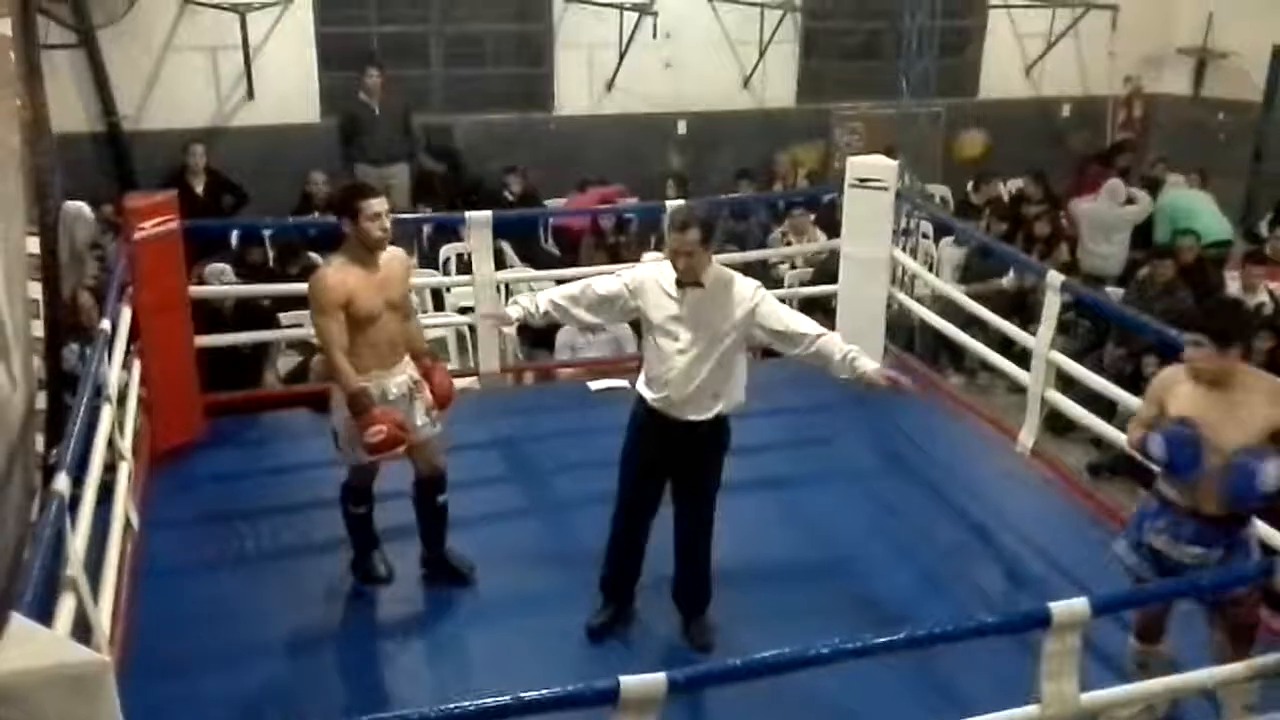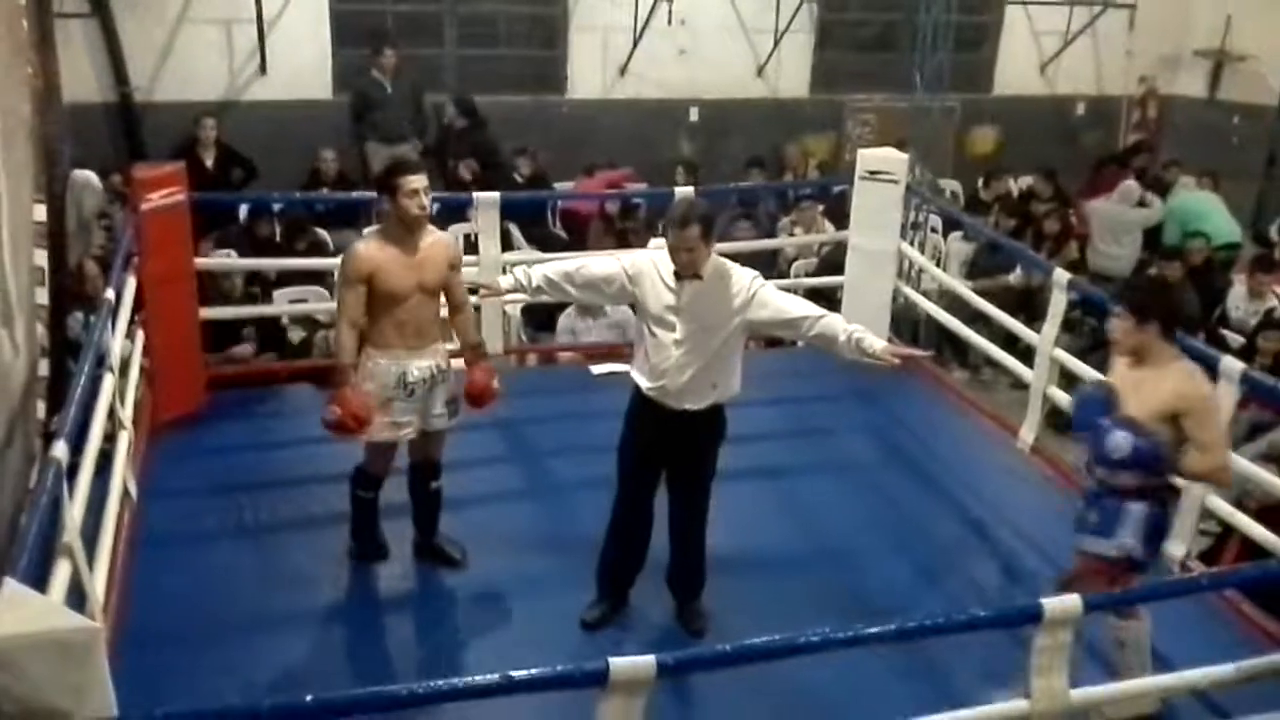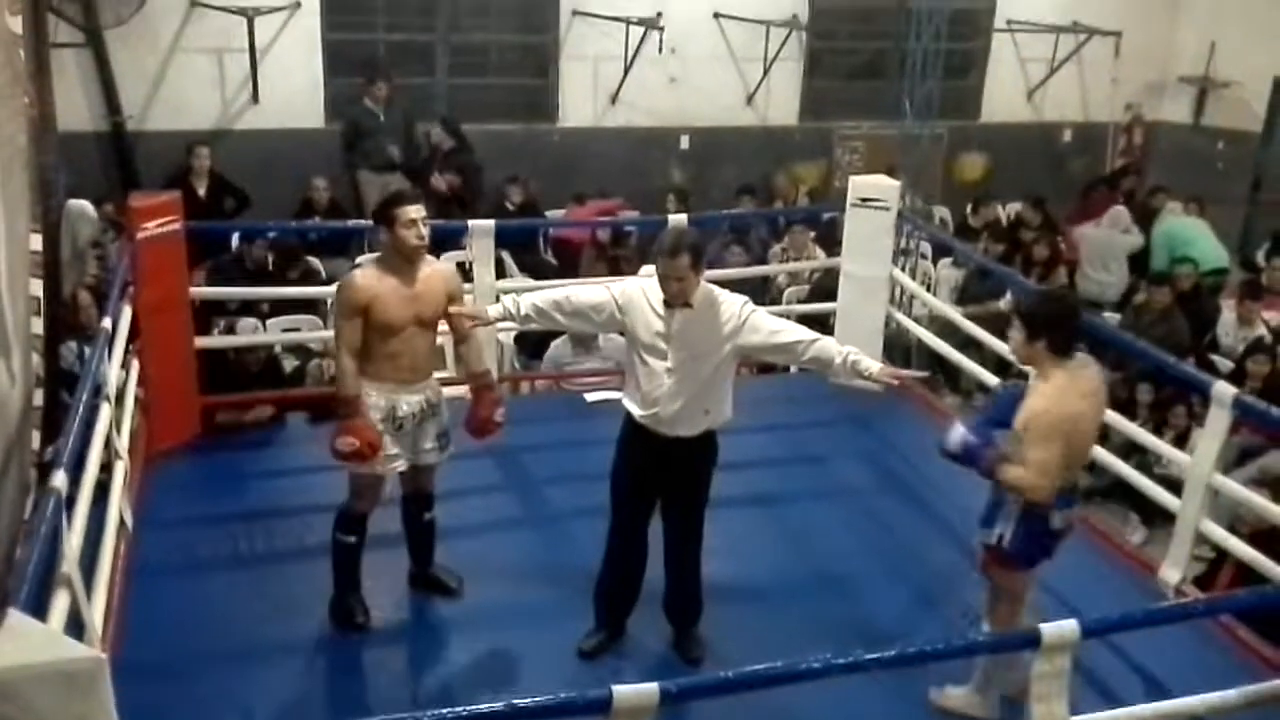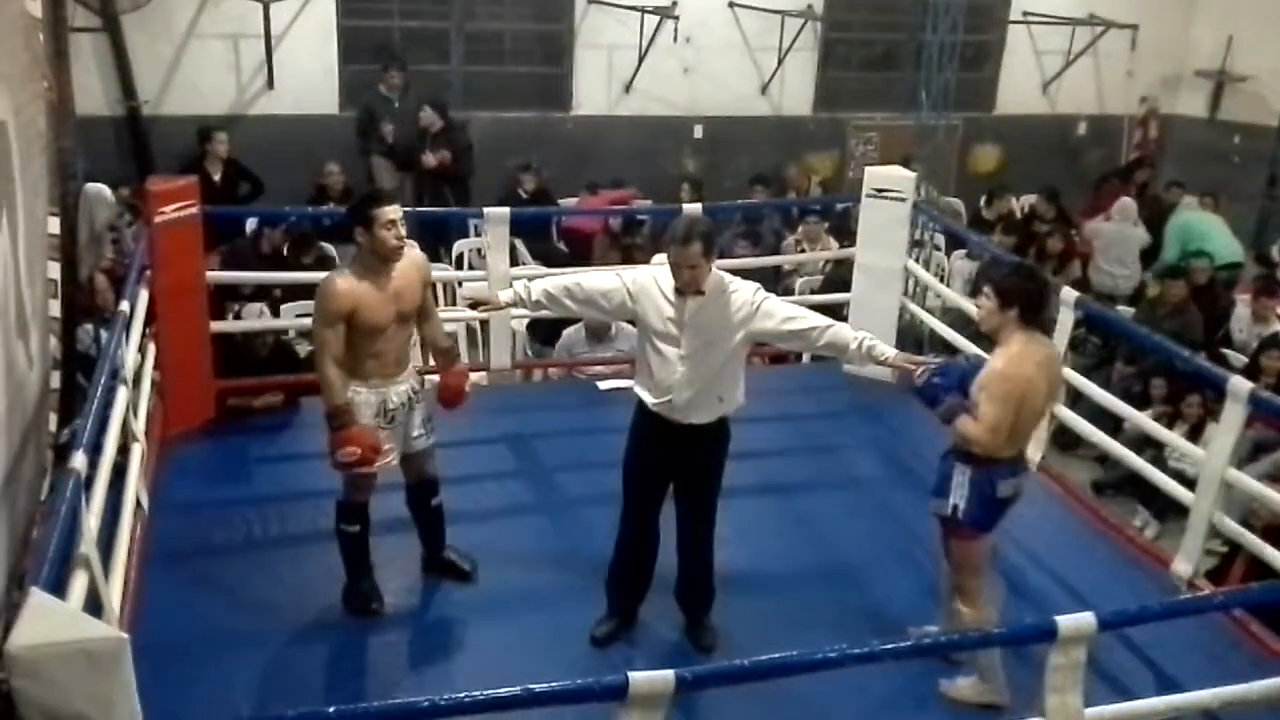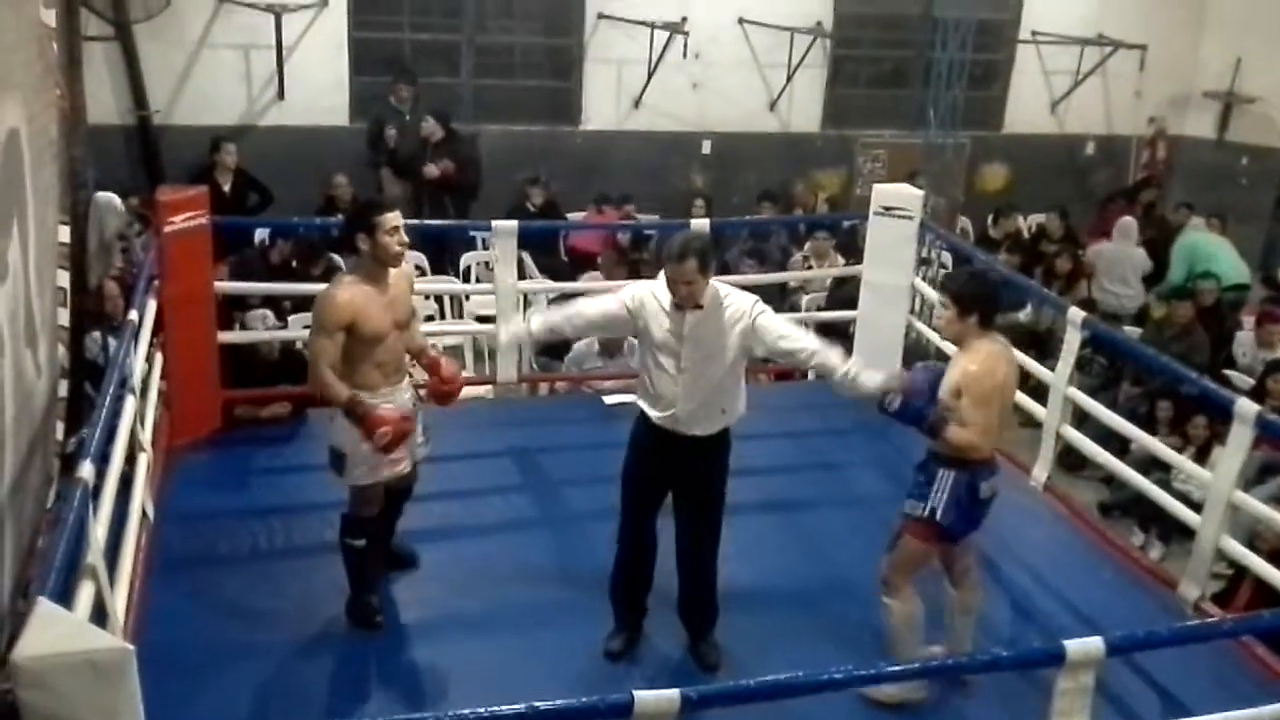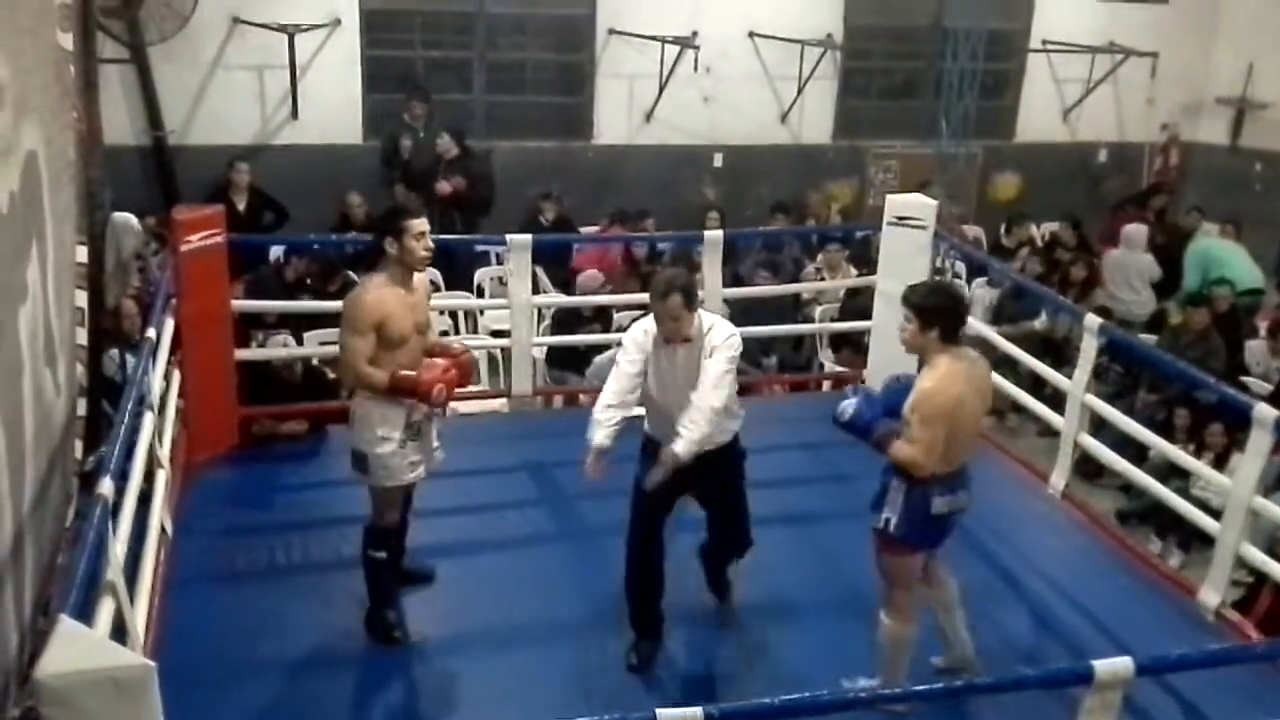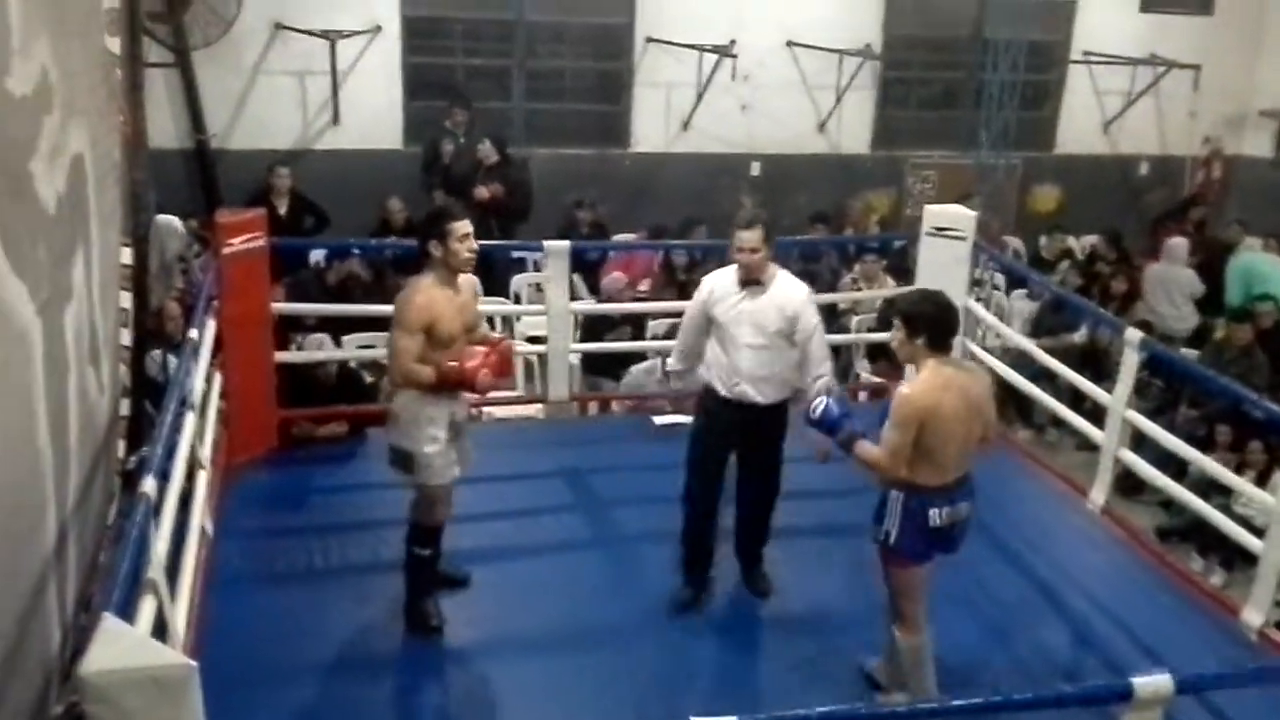
dt=0.4s
person 1, frame 1
left shoulder: (743, 295)
right shoulder: (645, 281)
left elbow: (801, 331)
right elbow: (584, 295)
left wrist: (864, 364)
right wrist: (522, 308)
left hip: (706, 428)
right hip: (651, 419)
left knee: (695, 525)
right knee: (629, 515)
left ankle: (693, 612)
right ankle: (616, 602)
person 1, frame 2
left shoulder: (743, 286)
right shoulder: (640, 268)
left elbow: (803, 316)
right elbow: (578, 274)
left wrist: (871, 344)
right wrist: (509, 281)
left hip: (702, 418)
right hip: (647, 408)
left knee: (690, 513)
right knee: (629, 506)
left ankle: (688, 598)
right ankle: (611, 592)
person 1, frame 3
left shoulder: (733, 313)
right shoulder: (631, 296)
left elbow: (797, 340)
right elbow: (567, 302)
left wrist: (867, 366)
right wrist: (498, 310)
left hip: (694, 445)
right hip: (639, 437)
left knee: (685, 540)
right knee: (625, 534)
left ankle: (685, 626)
right ankle: (609, 621)
person 1, frame 4
left shoulder: (745, 300)
right shoulder: (641, 284)
left elbow: (810, 326)
right elbow: (578, 287)
left wrist: (881, 352)
right wrist: (512, 295)
left hip: (707, 432)
right hip: (652, 423)
left knee: (697, 528)
right knee: (636, 521)
left ankle: (697, 613)
right ankle: (621, 608)
person 1, frame 5
left shoulder: (742, 311)
right shoulder: (643, 299)
left elbow: (800, 345)
right elbow: (579, 315)
left wrist: (862, 378)
right wrist: (519, 332)
left hip: (709, 440)
right hip: (653, 435)
left knee: (702, 541)
right knee: (635, 530)
left ankle: (700, 628)
right ankle: (628, 622)
person 1, frame 6
left shoulder: (723, 337)
right shoulder: (642, 335)
left elbow: (710, 401)
right elbow: (619, 387)
left wrist: (679, 453)
right wrist: (599, 441)
left hip: (716, 451)
right hip: (661, 447)
left knee: (735, 538)
right knee: (642, 540)
left ankle: (714, 563)
right ankle: (647, 632)
person 1, frame 7
left shoulder: (795, 295)
right shoulder: (713, 285)
left elbow: (814, 360)
right elbow: (690, 339)
right wrist: (675, 377)
left hip: (769, 410)
right hip: (718, 403)
left knee: (759, 493)
right knee: (699, 491)
left ankle: (751, 562)
right ankle: (694, 575)
person 2, frame 1
right shoulder: (1170, 381)
right elbow: (1134, 429)
right wrist: (1157, 446)
left hip: (1223, 538)
right hip: (1159, 522)
left knee: (1235, 647)
right knee: (1146, 626)
person 2, frame 2
left shoulder: (1189, 387)
right shoulder: (1123, 358)
left elbow: (1219, 467)
left wrist: (1152, 454)
right wrist: (1088, 412)
left hip: (1134, 514)
right hip: (1101, 496)
right knee: (1120, 606)
person 2, frame 3
left shoulder: (1050, 404)
right shoulder: (1087, 369)
left elbow: (1036, 486)
left wrist: (981, 456)
right wrist: (1018, 409)
left hip: (1028, 513)
right hip: (1061, 498)
left knee: (1004, 607)
right knee: (998, 584)
right ankle: (1013, 670)
person 2, frame 4
left shoulder: (1008, 366)
right shoulder: (1044, 350)
left elbow: (983, 439)
left wrist: (945, 399)
right wrist: (970, 387)
left hip: (976, 475)
right hip: (1006, 470)
left knee: (969, 582)
right knee: (959, 558)
left ankle: (990, 683)
right ankle: (953, 632)
person 2, frame 5
left shoulder: (980, 367)
right shoulder: (994, 348)
left elbow: (977, 443)
left wrist: (923, 414)
right wrist: (935, 389)
left hip: (953, 481)
right hip: (969, 479)
left knee: (895, 577)
right knee: (960, 567)
left ankle: (907, 679)
right ankle: (959, 654)
person 2, frame 6
left shoulder: (934, 387)
right shoulder: (976, 364)
left elbow: (920, 462)
left wrist: (874, 426)
right wrist: (908, 407)
left hip: (918, 495)
right hip: (954, 485)
left knee: (898, 596)
right knee: (931, 572)
left ankle: (890, 688)
right ankle: (960, 653)
person 2, frame 7
left shoulder: (913, 395)
right shoulder: (977, 377)
left elbow: (887, 466)
right elbow: (986, 435)
left wrist: (843, 429)
left hip: (916, 506)
right hip: (958, 498)
left knee: (906, 611)
right knee: (908, 590)
left ankle: (920, 698)
right ankle: (893, 671)
person 3, frame 1
left shoulder: (398, 259)
right shoulder: (330, 282)
right elbow: (334, 353)
left wrist: (428, 364)
right wrist: (364, 406)
left hip: (405, 378)
right hip: (363, 388)
left knee: (432, 468)
right knee: (362, 477)
left ankle: (435, 555)
right ankle: (366, 553)
person 3, frame 2
left shoulder: (445, 246)
right shoulder: (363, 256)
left elbow: (459, 307)
right elbow: (348, 323)
left wrist: (476, 359)
right wrist: (345, 380)
left hip: (433, 362)
right hip: (386, 368)
left knee: (429, 459)
right knee: (378, 463)
left ankle: (427, 536)
right ankle: (365, 530)
person 3, frame 3
left shoulder: (445, 277)
right shoulder: (359, 285)
left elbow: (464, 338)
right elbow: (345, 354)
left wrist: (483, 388)
right wrist: (350, 412)
left hip: (425, 396)
right hip: (377, 400)
left knee: (421, 490)
right knee: (362, 501)
left ankle: (422, 568)
right ankle: (345, 591)
person 3, frame 4
left shoulder: (417, 263)
right shoulder: (339, 290)
right elbow: (327, 362)
left wrist: (447, 360)
right wrist: (342, 421)
left hip: (406, 385)
right hip: (363, 396)
left knee: (425, 476)
right knee: (358, 491)
left ankle: (436, 553)
right ankle: (359, 579)
person 3, frame 5
left shoulder: (403, 275)
right shoulder: (339, 300)
right elbow: (320, 373)
left wrist: (431, 359)
right wrist: (363, 415)
left hip: (402, 400)
right hip: (365, 410)
left knee: (402, 483)
right knee: (364, 503)
left ankle: (380, 547)
right ankle: (362, 593)
person 3, frame 6
left shoulder: (420, 284)
right shoulder: (367, 300)
right elbow: (353, 371)
left wrist: (445, 351)
right wrist: (409, 384)
left hip: (416, 407)
right hip: (381, 414)
left knee: (404, 497)
right knee: (386, 513)
left ankle: (394, 566)
right ankle: (380, 607)
person 3, frame 7
left shoulder: (468, 284)
right shoulder: (416, 301)
right elbow: (400, 371)
left wrist: (491, 346)
right wrist: (455, 376)
left hip: (453, 405)
right hip: (422, 411)
left knee: (440, 499)
right knee: (431, 508)
left ankle: (429, 568)
right ankle: (417, 597)
